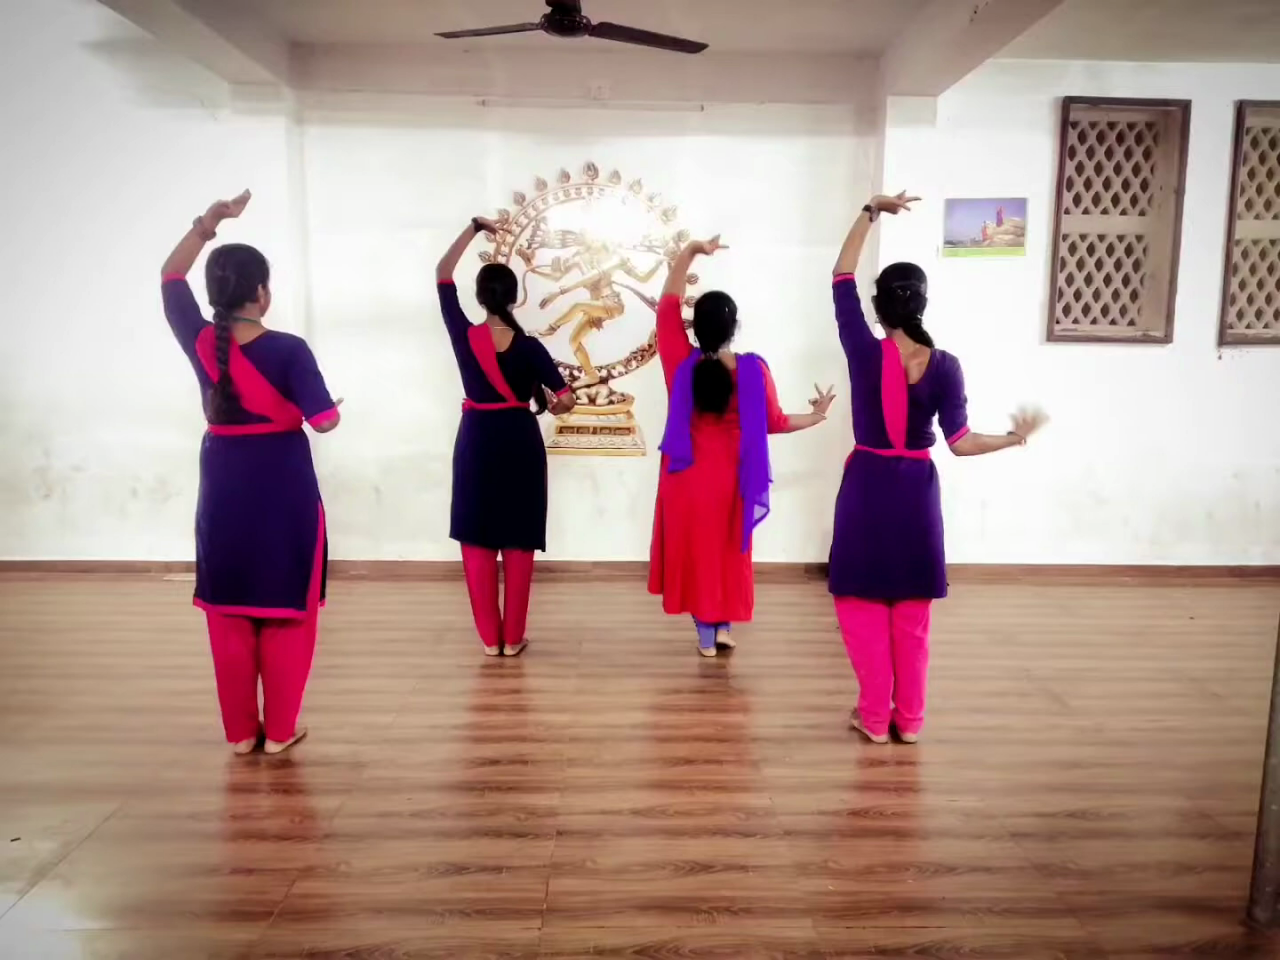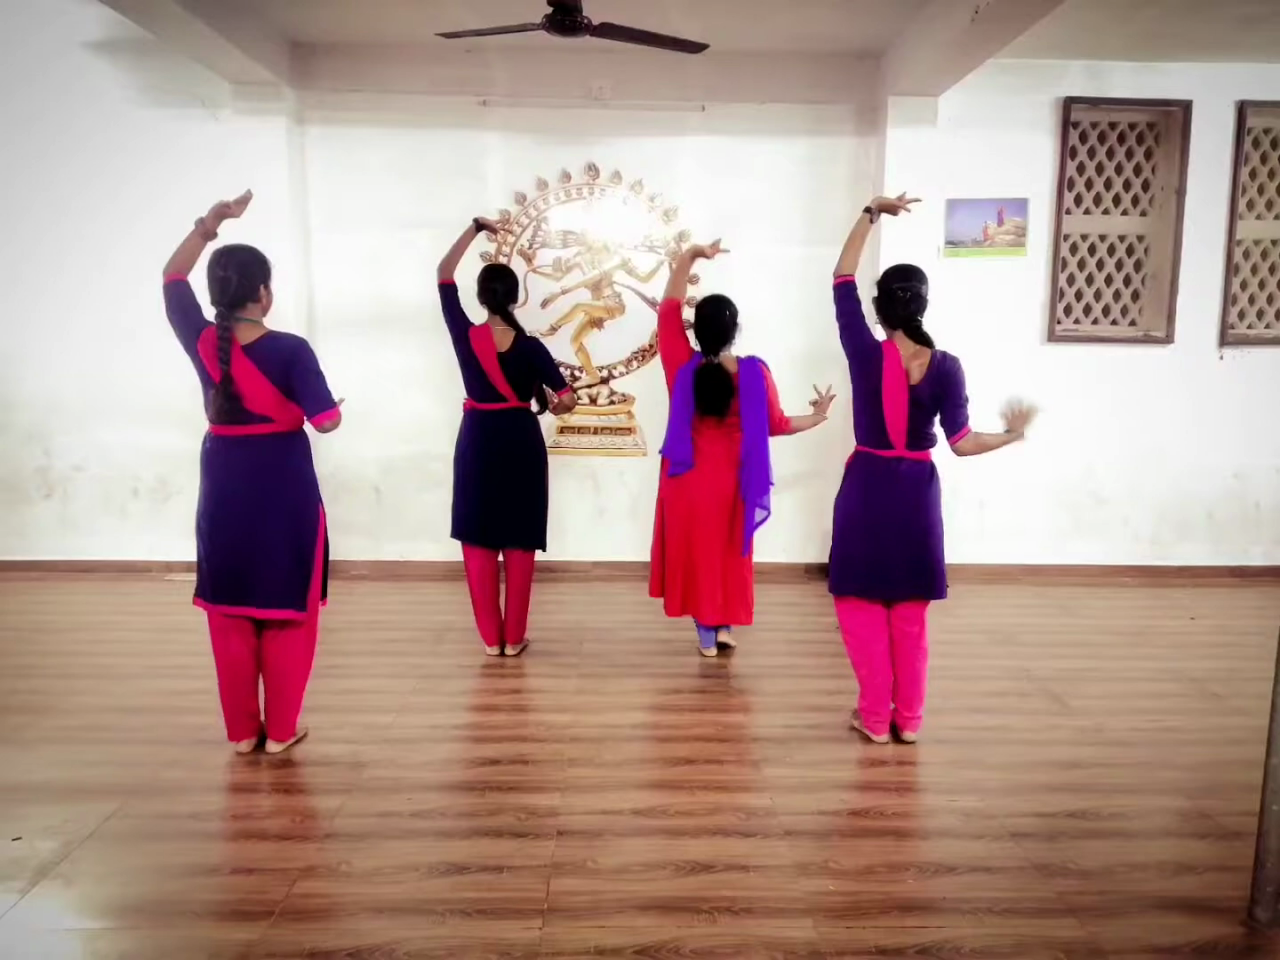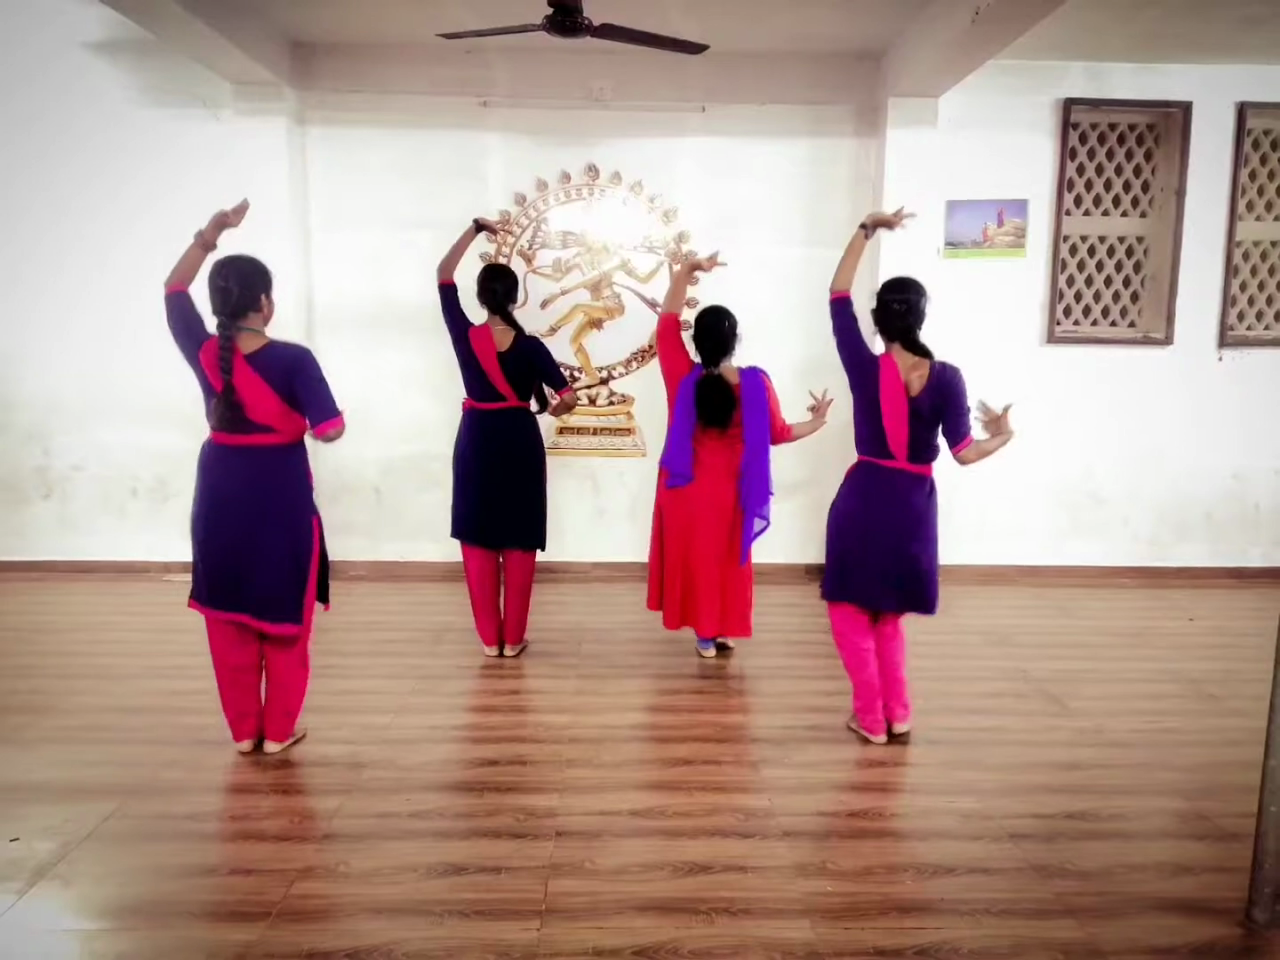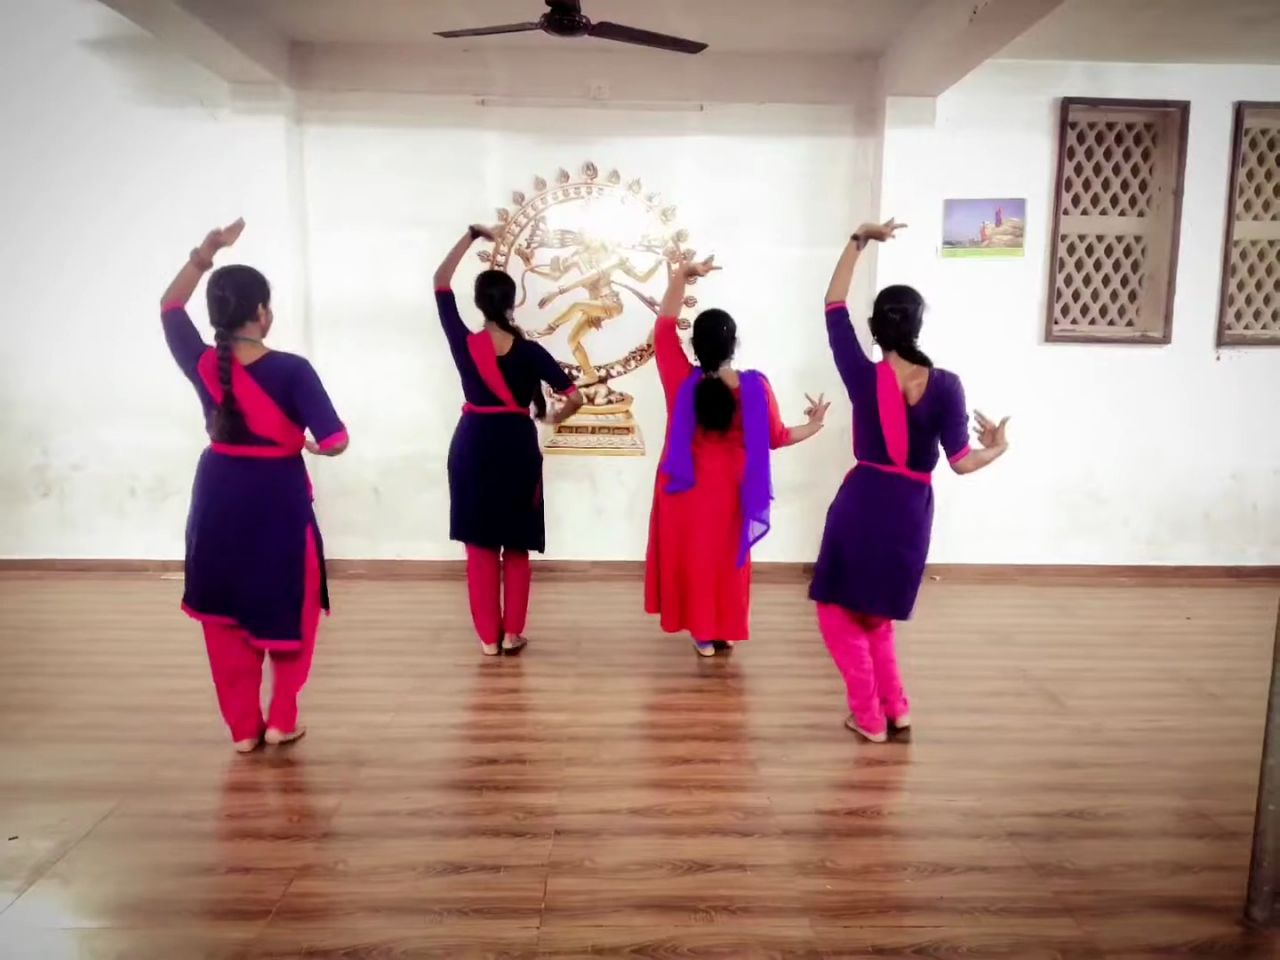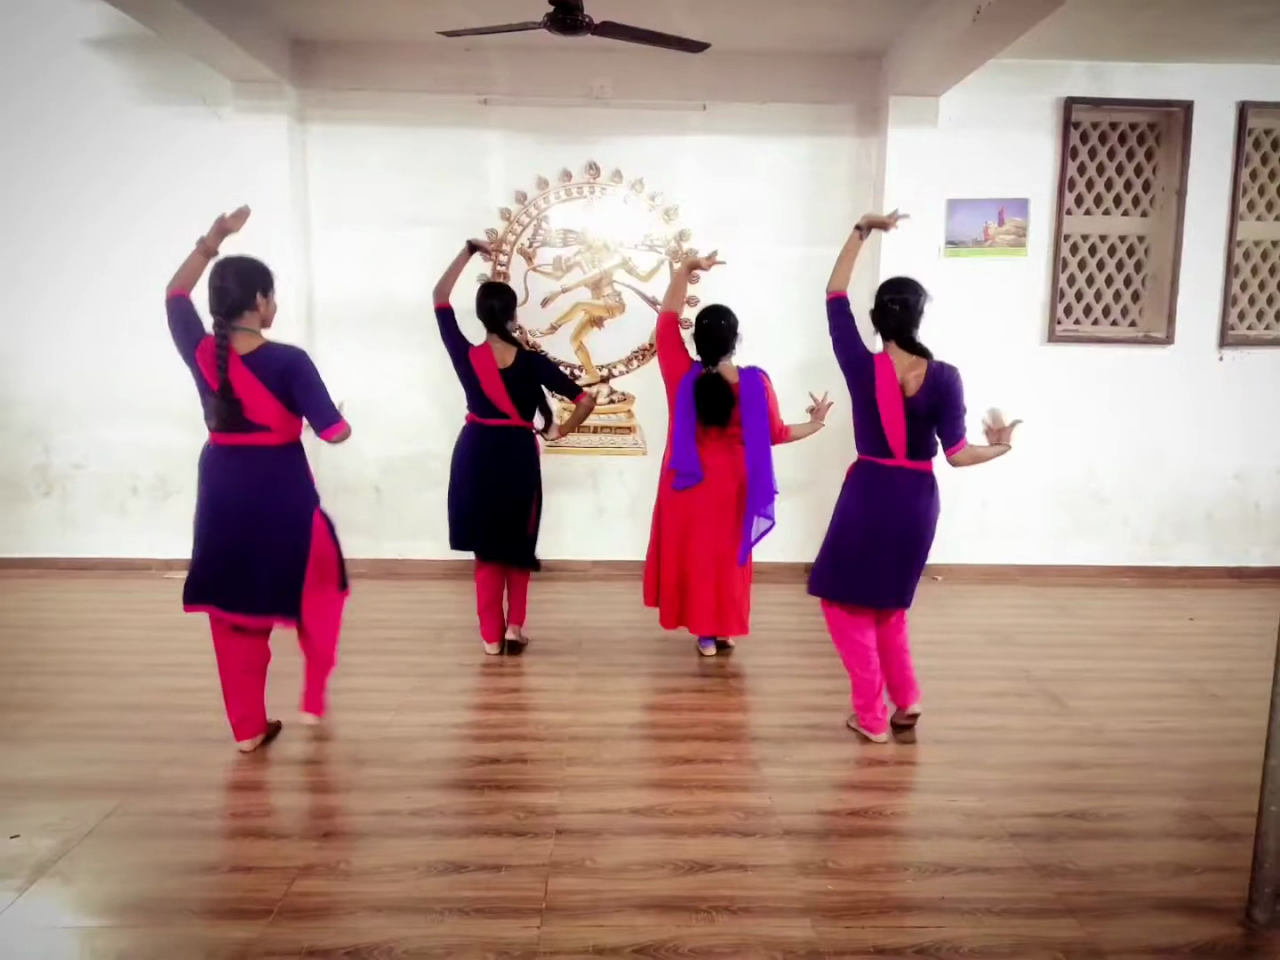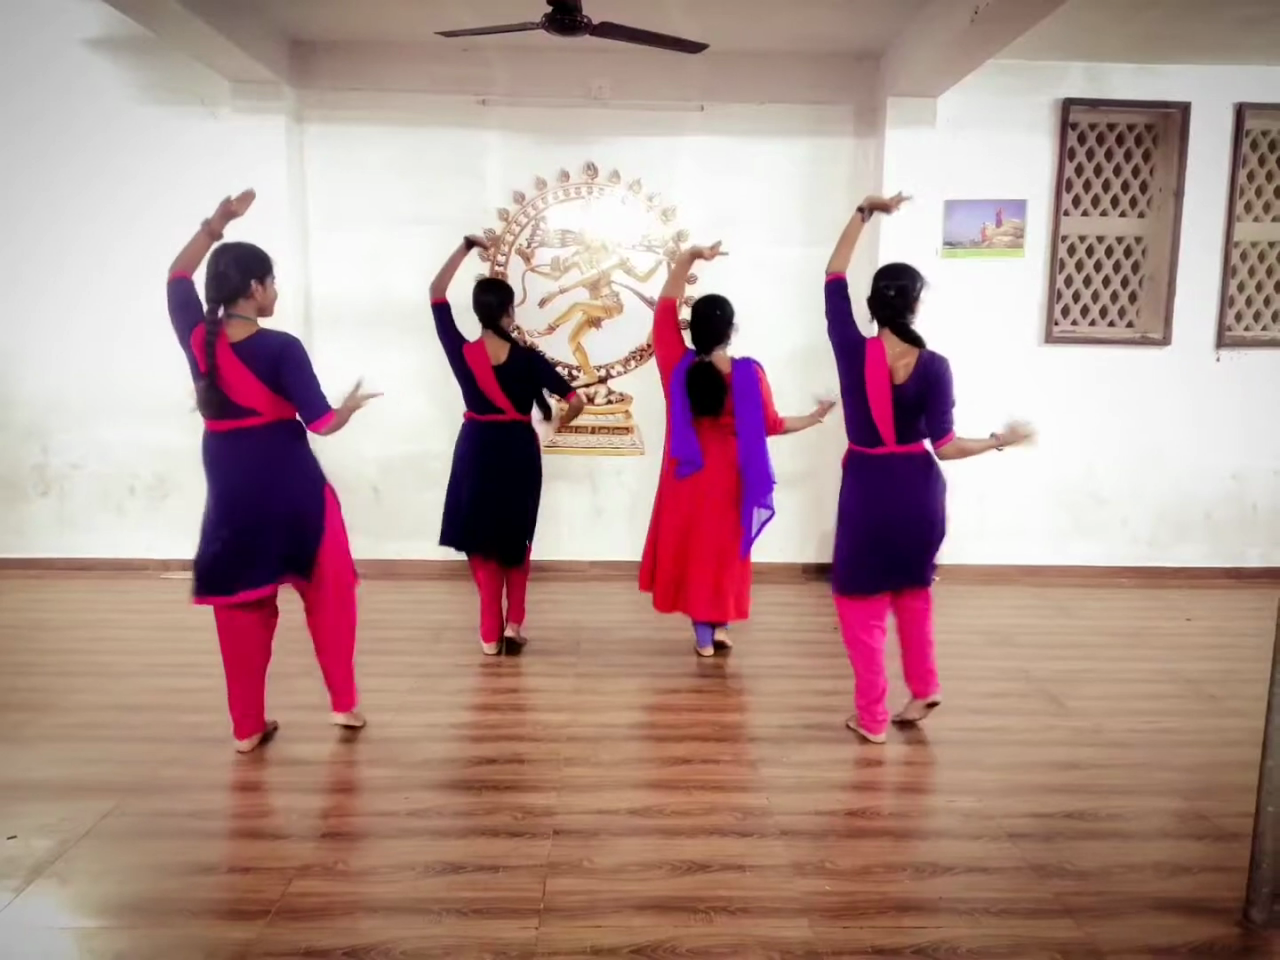
dt=0.1s
person 1, frame 1
left shoulder: (201, 343)
right shoulder: (288, 350)
left elbow: (170, 276)
right elbow: (324, 420)
left wrist: (209, 221)
right wrist: (329, 408)
left hip: (224, 488)
right hip: (284, 488)
left knee: (230, 611)
right knee: (287, 612)
left ankle: (241, 731)
right ankle: (280, 730)
person 1, frame 2
left shoulder: (203, 343)
right shoulder: (290, 350)
left elbow: (172, 277)
right elbow: (326, 421)
left wrist: (210, 222)
right wrist: (332, 407)
left hip: (224, 488)
right hip: (284, 489)
left knee: (231, 612)
right knee: (287, 612)
left ankle: (242, 730)
right ankle: (281, 730)
person 1, frame 3
left shoulder: (203, 354)
right shoulder: (293, 360)
left elbow: (173, 289)
right elbow: (331, 429)
left wrist: (210, 234)
right wrist: (301, 424)
left hip: (220, 496)
right hip: (281, 497)
left knee: (229, 616)
right knee: (285, 612)
left ankle: (245, 728)
right ankle: (278, 728)
person 1, frame 4
left shoulder: (202, 365)
right shoulder: (292, 371)
left elbow: (170, 306)
right elbow: (334, 443)
left wrist: (206, 250)
right wrist: (306, 439)
left hip: (217, 506)
right hip: (278, 507)
left knee: (226, 622)
right knee: (288, 618)
left ankle: (245, 730)
right ankle: (282, 720)
person 1, frame 5
left shoulder: (200, 352)
right shoulder: (288, 360)
left elbow: (176, 293)
right elbow: (335, 431)
left wrist: (213, 238)
right wrist: (339, 423)
left hip: (222, 498)
right hip: (284, 500)
left knee: (236, 609)
right knee: (318, 597)
left ankle: (249, 726)
right ankle: (312, 701)
person 1, frame 6
left shoulder: (197, 340)
right shoulder: (281, 348)
left elbow: (177, 276)
right elbow: (322, 423)
left wrist: (217, 222)
right wrist: (353, 401)
left hip: (230, 489)
right hip: (290, 484)
left knee: (241, 606)
right knee: (330, 589)
left ankle: (247, 727)
right ankle: (344, 703)
person 2, frame 1
left shoulder: (865, 352)
right shoulder: (944, 366)
left elbow: (842, 277)
right elbow: (961, 443)
left wrist: (872, 212)
right wrist: (1018, 436)
left hip: (867, 485)
right hip: (917, 490)
left knee: (862, 606)
right knee: (912, 612)
left ankle: (875, 717)
right ankle: (909, 718)
person 2, frame 2
left shoulder: (865, 353)
right shoulder: (945, 367)
left elbow: (842, 279)
right elbow: (962, 443)
left wrist: (872, 213)
right wrist: (1013, 432)
left hip: (867, 487)
right hip: (917, 491)
left knee: (862, 607)
right knee: (910, 613)
left ankle: (874, 717)
right ankle: (909, 718)
person 2, frame 3
left shoulder: (865, 368)
right shoulder: (946, 378)
left elbow: (838, 295)
right elbow: (964, 454)
left wrist: (867, 228)
right wrist: (1002, 436)
left hip: (864, 498)
right hip: (914, 504)
left knee: (852, 612)
right knee: (885, 615)
left ankle: (871, 718)
right ankle: (896, 711)
person 2, frame 4
left shoulder: (862, 376)
right shoulder: (945, 386)
left elbow: (833, 305)
right elbow: (961, 463)
left wrist: (860, 238)
right wrist: (998, 446)
left hip: (863, 503)
right hip: (911, 509)
left knee: (841, 614)
right knee: (873, 617)
left ankle: (870, 717)
right ankle: (895, 707)
person 2, frame 5
left shoulder: (860, 365)
right shoulder: (943, 378)
left elbow: (835, 295)
right elbow: (957, 455)
left wrist: (862, 230)
right wrist: (999, 442)
left hip: (868, 496)
right hip: (916, 501)
left knee: (850, 611)
right knee: (887, 606)
left ankle: (872, 716)
right ankle: (904, 700)
person 2, frame 6
left shoulder: (853, 351)
right shoulder: (933, 367)
left elbow: (834, 277)
right elbow: (945, 447)
left wrist: (865, 212)
right wrist: (1005, 439)
left hip: (866, 488)
right hip: (917, 489)
left knee: (862, 607)
right knee: (912, 594)
left ankle: (872, 718)
right ankle: (924, 689)
person 3, frame 1
left shoulder: (463, 337)
right shoulder: (528, 347)
left elbow: (442, 273)
right elbow: (565, 401)
left wrist: (475, 227)
right wrist: (545, 403)
left hip: (476, 442)
right hip: (520, 442)
left knee: (478, 544)
right knee: (519, 544)
left ankle: (490, 638)
right ankle: (513, 638)
person 3, frame 2
left shoulder: (465, 336)
right shoulder: (530, 347)
left elbow: (443, 274)
right elbow: (567, 401)
left wrist: (476, 227)
right wrist: (545, 402)
left hip: (477, 441)
right hip: (521, 442)
left knee: (479, 544)
right knee: (519, 544)
left ankle: (491, 637)
right ankle: (514, 637)
person 3, frame 3
left shoulder: (464, 336)
right shoulder: (529, 346)
left elbow: (443, 275)
right elbow: (568, 399)
left wrist: (475, 229)
right wrist: (551, 406)
left hip: (476, 441)
right hip: (521, 441)
left knee: (478, 545)
right knee: (519, 545)
left ankle: (489, 637)
right ankle: (513, 638)
person 3, frame 4
left shoulder: (463, 342)
right shoulder: (529, 352)
left elbow: (440, 282)
right elbow: (574, 397)
left wrist: (472, 235)
right wrist: (555, 415)
left hip: (472, 445)
right hip: (516, 446)
left knee: (480, 545)
right knee: (516, 546)
left ankle: (489, 636)
right ankle: (512, 634)
person 3, frame 5
left shoulder: (465, 355)
right shoulder: (533, 362)
left elbow: (439, 296)
right elbow: (585, 402)
left wrist: (470, 249)
right wrist: (561, 429)
left hip: (474, 455)
right hip: (518, 457)
left knee: (486, 550)
right knee: (515, 547)
left ankle: (492, 635)
right ankle: (514, 627)
person 3, frame 6
left shoulder: (460, 351)
right shoulder: (527, 359)
left elbow: (436, 292)
right elbow: (575, 402)
left wrist: (468, 245)
right wrist: (561, 422)
left hip: (476, 452)
right hip: (519, 453)
left knee: (481, 548)
right knee: (513, 544)
left ankle: (490, 636)
right ankle: (513, 626)
person 4, frame 1
left shoulder: (681, 364)
right shoulder: (754, 369)
left elbow: (667, 305)
right elbow: (775, 422)
left wrist: (690, 251)
right wrist: (817, 415)
left hip: (689, 477)
right hip: (731, 478)
left knee: (695, 549)
right knee: (727, 550)
left ankle: (706, 637)
right ankle: (723, 627)
person 4, frame 2
left shoulder: (682, 368)
right shoulder: (755, 372)
left elbow: (668, 308)
right elbow: (776, 425)
left wrist: (691, 255)
right wrist: (818, 415)
left hip: (689, 481)
right hip: (732, 481)
left knee: (695, 550)
right knee: (728, 551)
left ankle: (707, 638)
right ankle: (723, 628)
person 4, frame 3
left shoulder: (683, 378)
right shoulder: (755, 383)
left elbow: (667, 322)
right elbow: (777, 434)
left wrist: (687, 269)
right wrist: (817, 422)
left hip: (688, 490)
right hip: (731, 490)
left knee: (693, 558)
right knee: (726, 559)
left ankle: (705, 639)
right ankle: (722, 631)
person 4, frame 4
left shoulder: (681, 382)
right shoulder: (755, 387)
left elbow: (664, 327)
right elbow: (775, 438)
left wrist: (683, 272)
right wrist: (814, 425)
left hip: (686, 494)
right hip: (730, 495)
left knee: (691, 559)
right knee: (725, 561)
left ankle: (703, 638)
right ankle: (721, 632)
person 4, frame 5
left shoulder: (681, 377)
right shoulder: (755, 382)
left elbow: (667, 319)
right elbow: (776, 434)
left wrist: (687, 267)
right wrist: (816, 422)
left hip: (688, 489)
right hip: (733, 489)
left knee: (693, 558)
right knee: (726, 558)
left ankle: (705, 637)
right ankle: (722, 630)
person 4, frame 6
left shoulder: (676, 366)
right shoulder: (749, 373)
left elbow: (665, 308)
right elbow: (770, 425)
left wrist: (690, 256)
right wrist: (815, 417)
left hip: (688, 481)
right hip: (731, 480)
left knee: (692, 550)
right knee: (726, 551)
left ankle: (704, 637)
right ankle: (720, 627)
